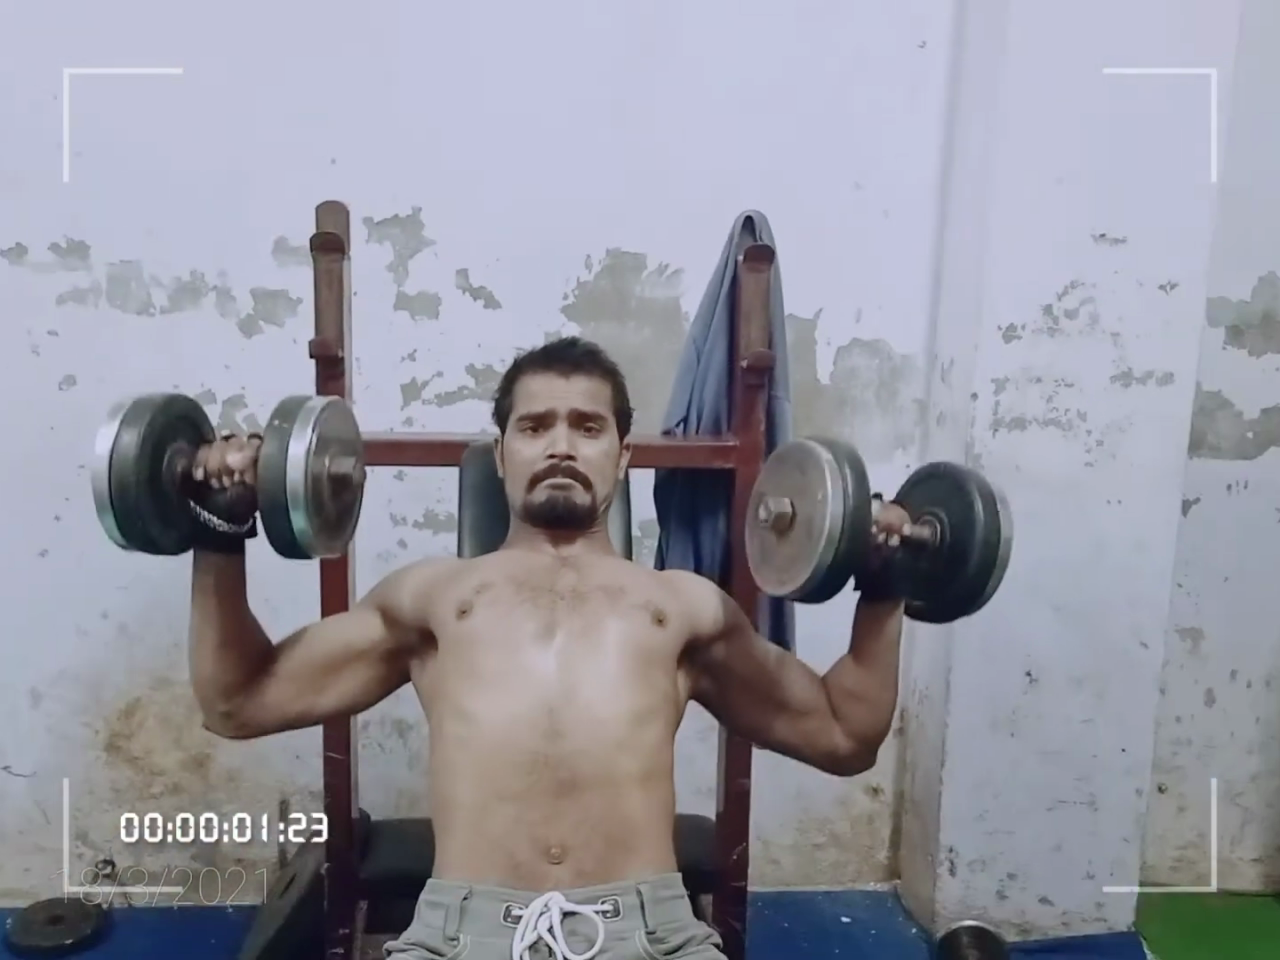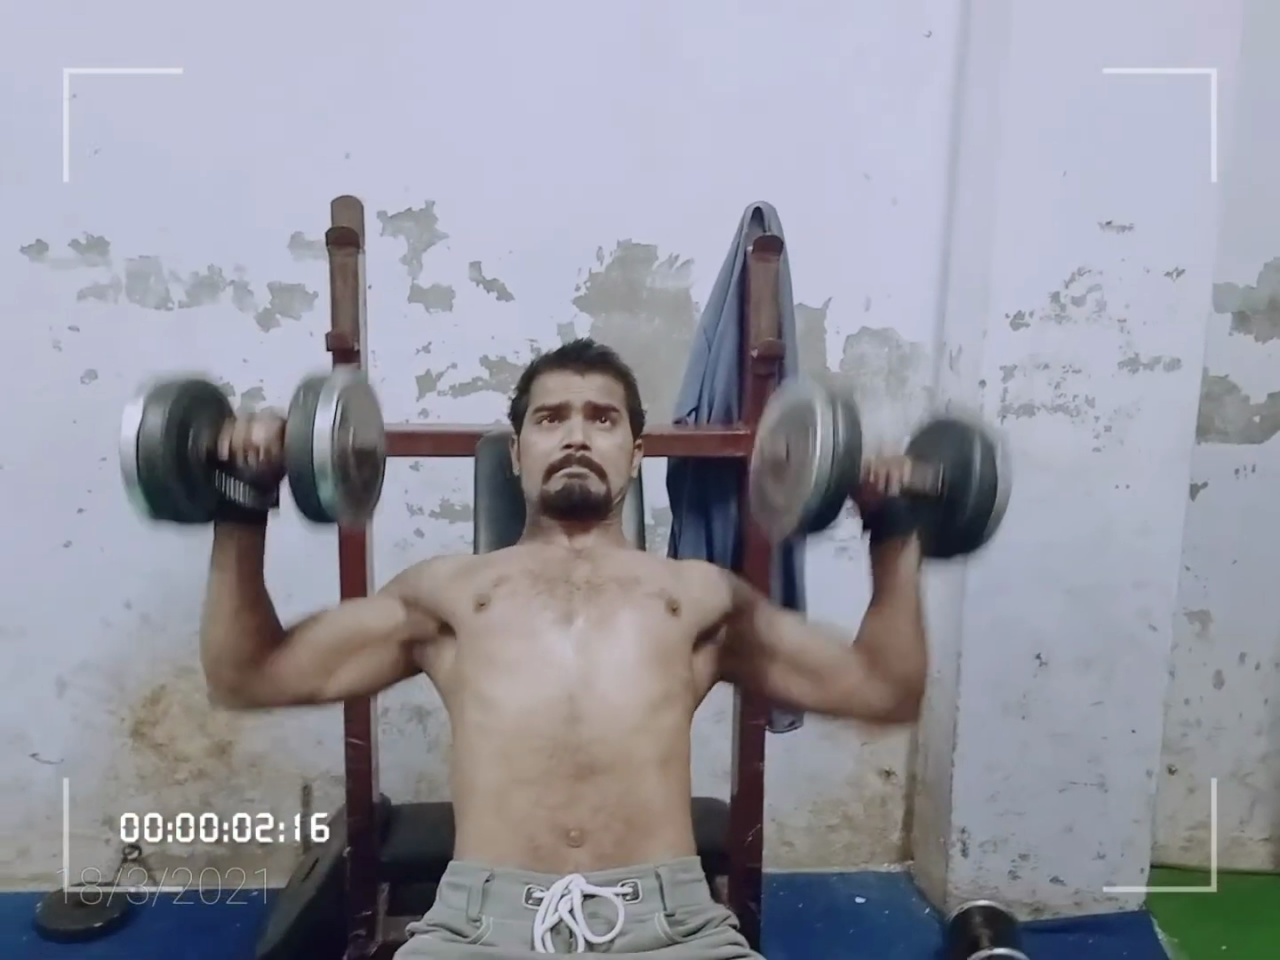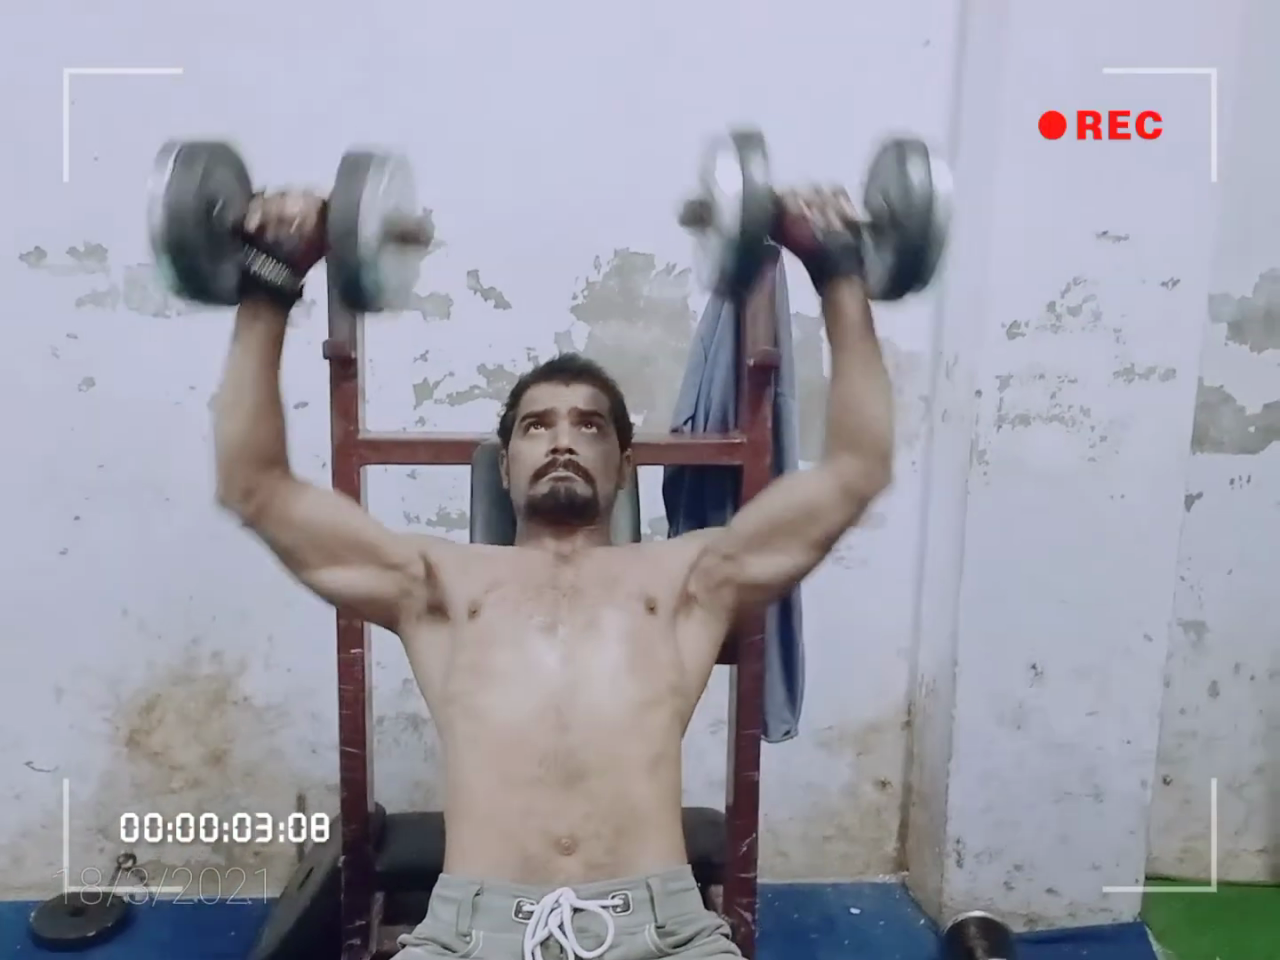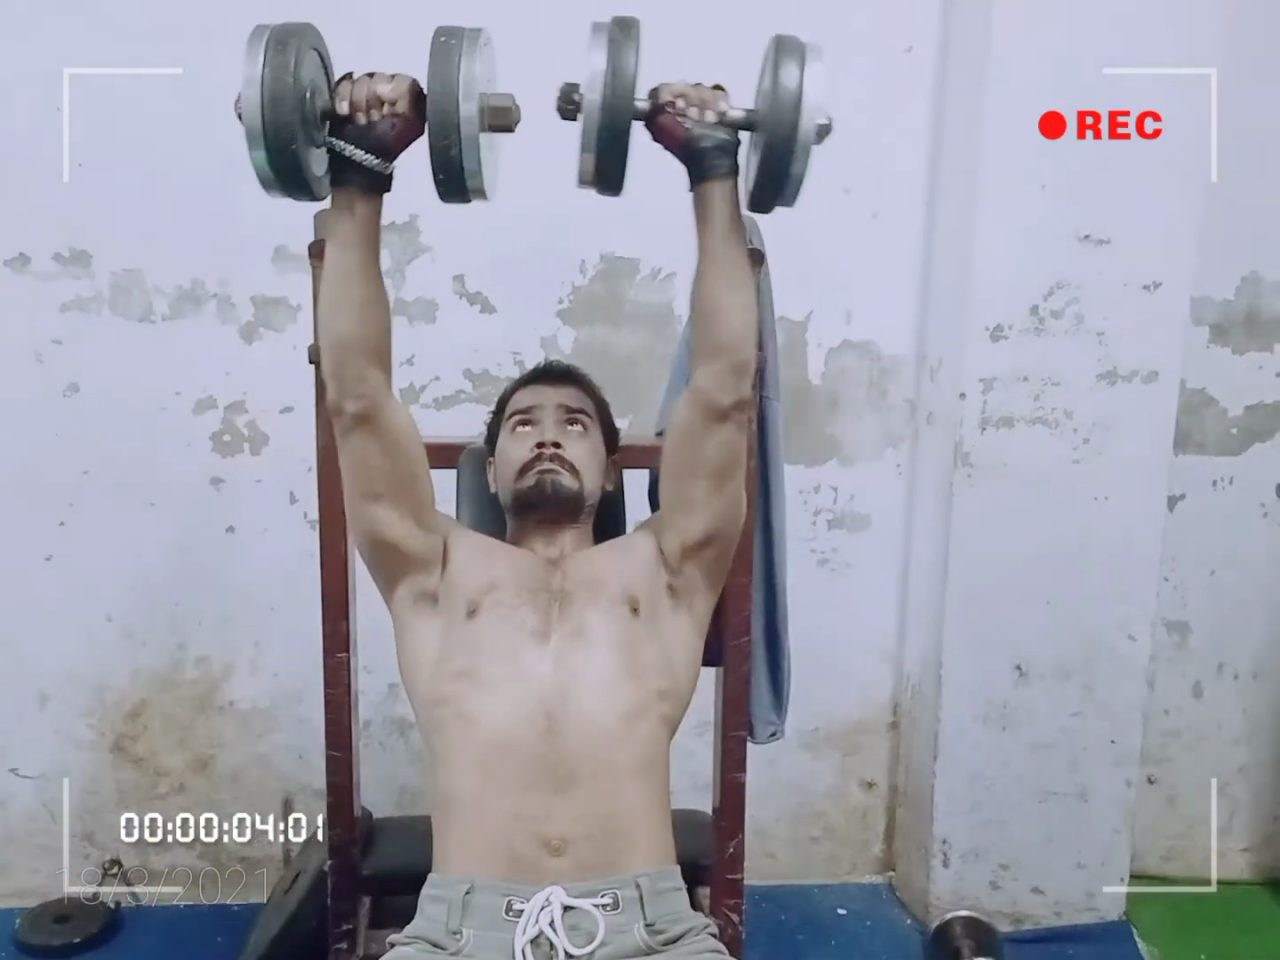
dt=0.7s
person 1, frame 1
left shoulder: (687, 604)
right shoulder: (430, 592)
left elbow: (845, 737)
right elbow: (237, 705)
left wrist: (882, 591)
right wrist: (220, 536)
person 1, frame 2
left shoulder: (699, 593)
right shoulder: (446, 589)
left elbow: (886, 693)
right elbow: (245, 678)
left wrist: (892, 531)
right wrist: (244, 506)
person 1, frame 3
left shoulder: (683, 578)
right shoulder: (441, 582)
left elbow: (855, 469)
right elbow: (254, 484)
left wrist: (839, 274)
right wrist: (268, 284)
person 1, frame 4
left shoulder: (661, 571)
right shoulder: (437, 572)
left elbow: (724, 388)
right elbow: (356, 392)
left wrist: (713, 174)
right wrist: (358, 175)
